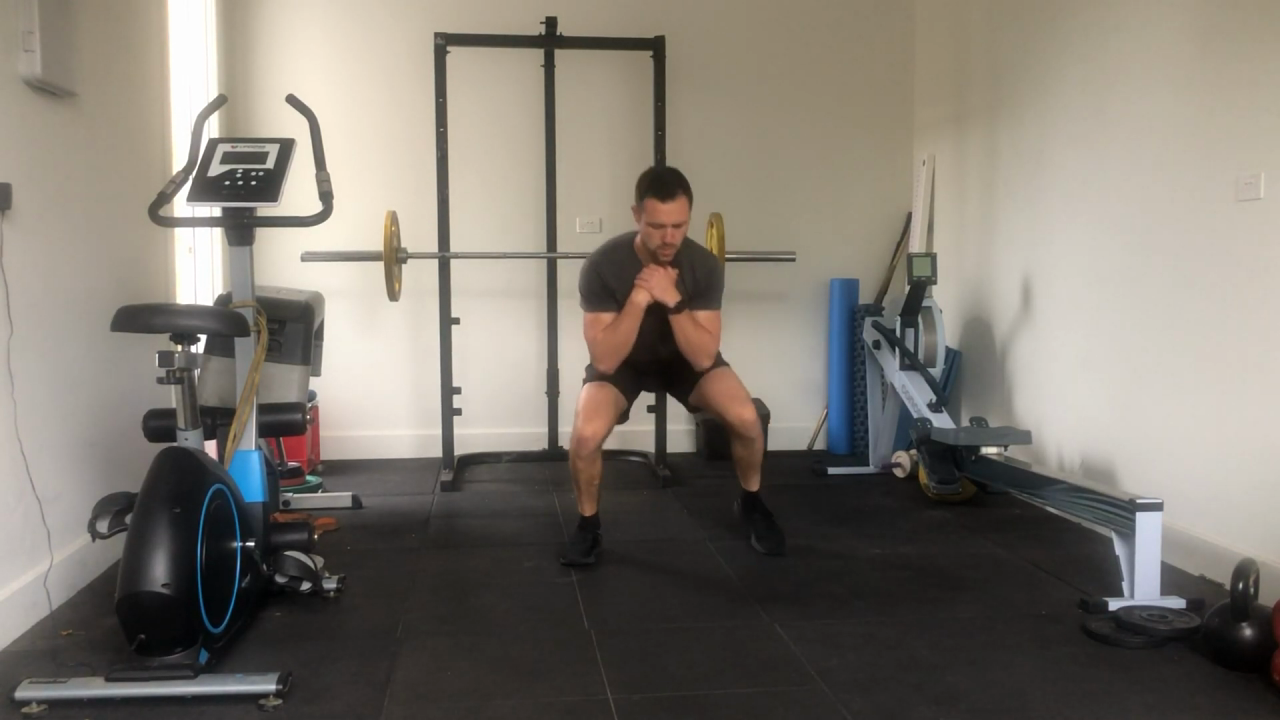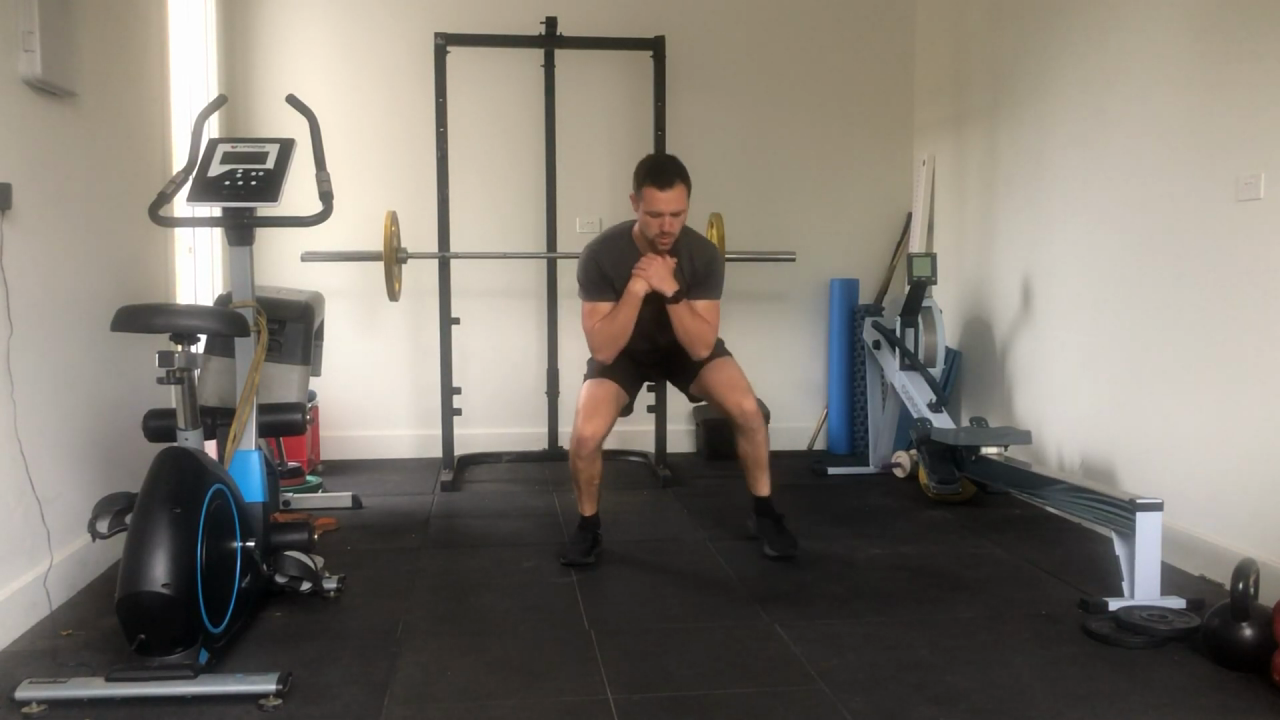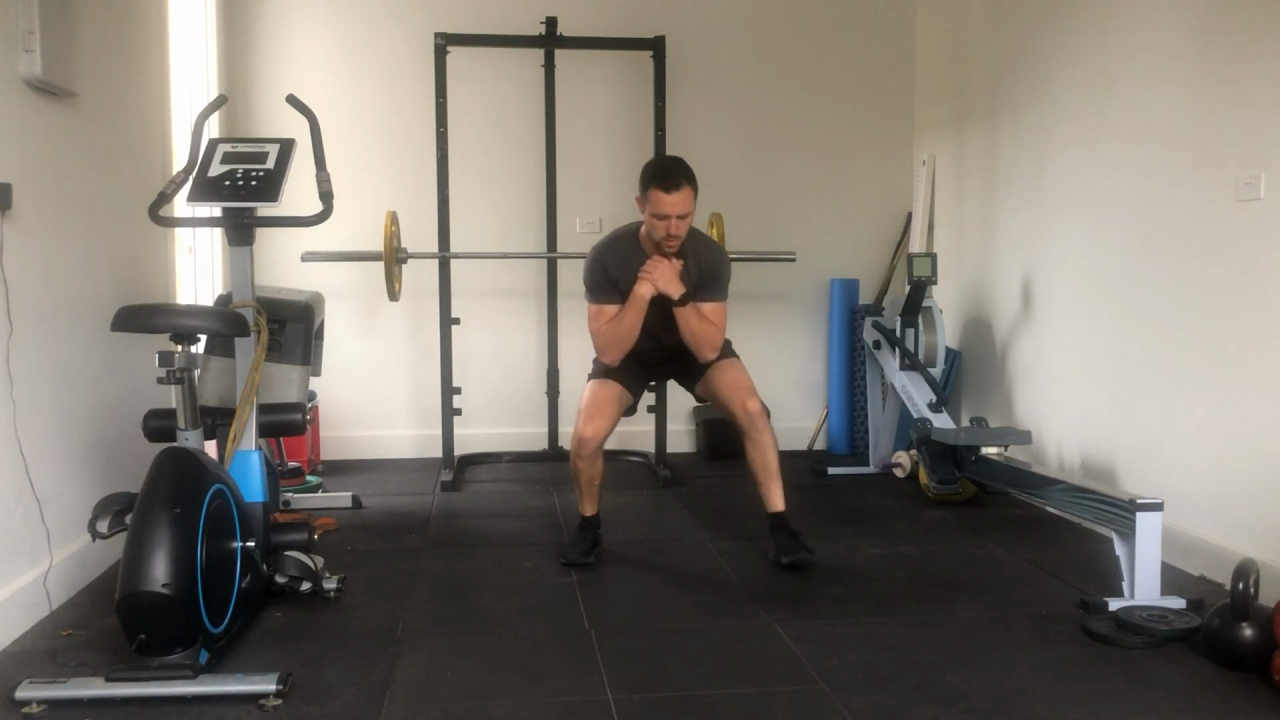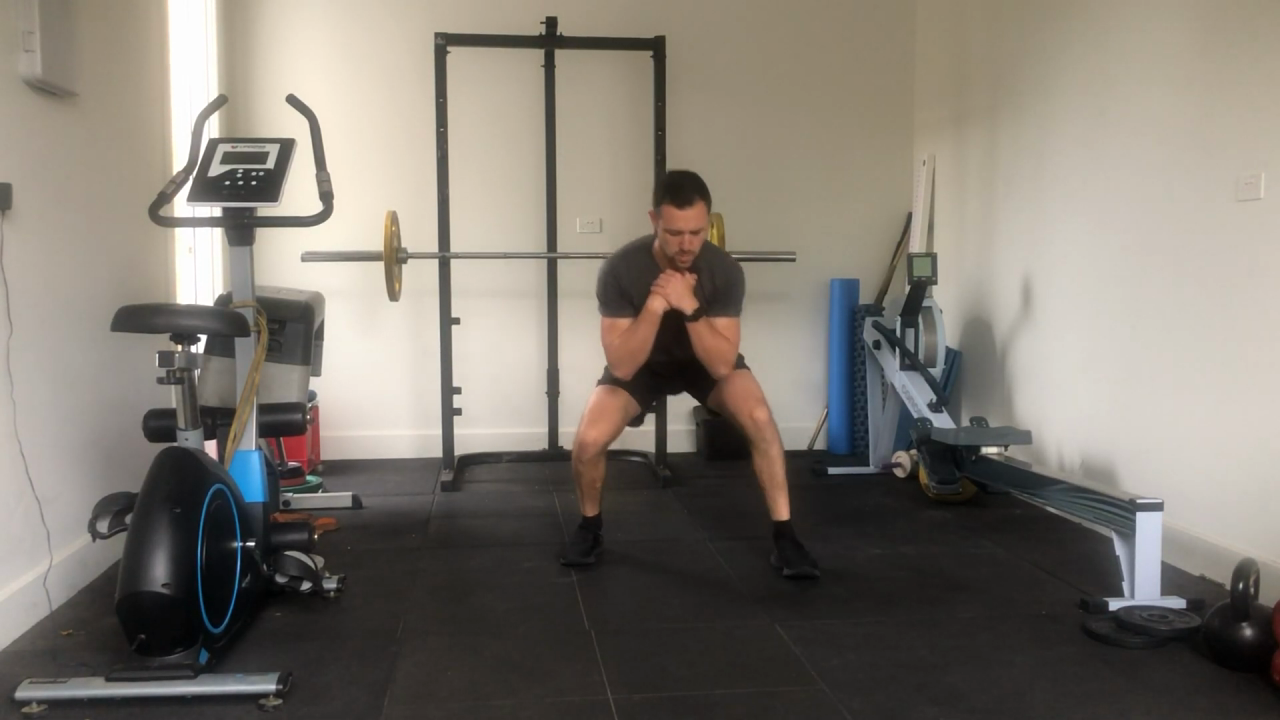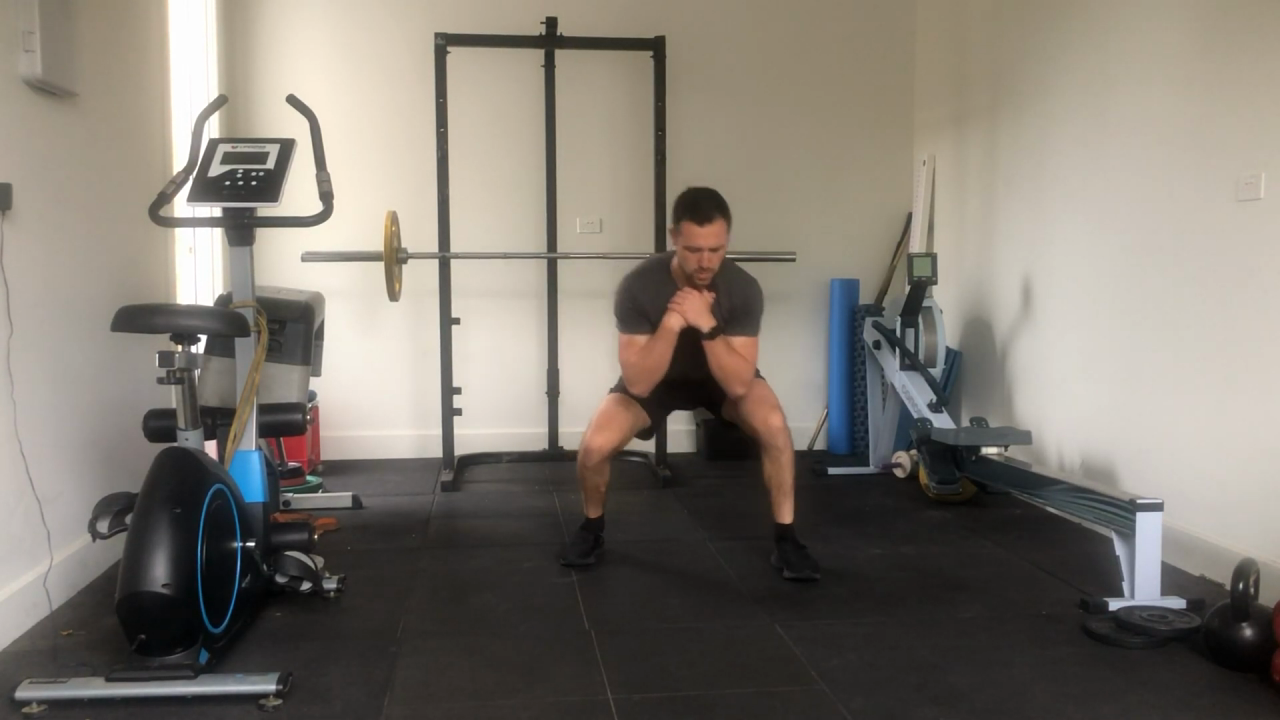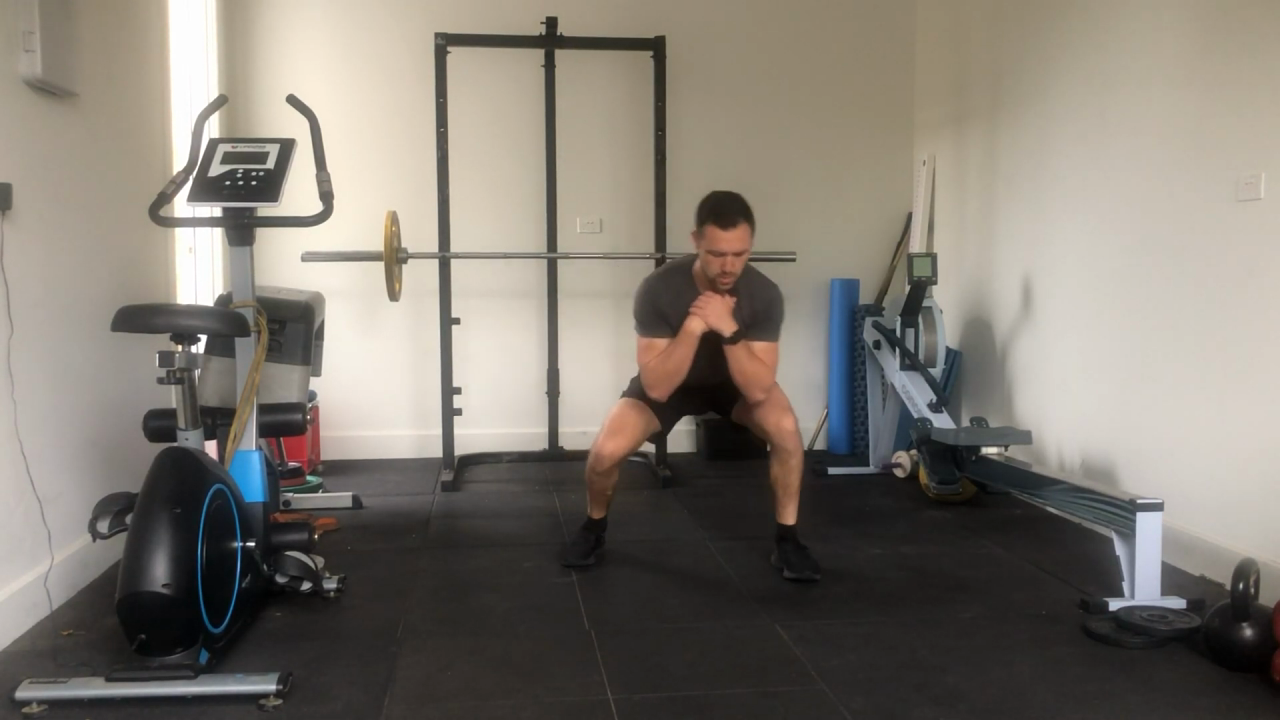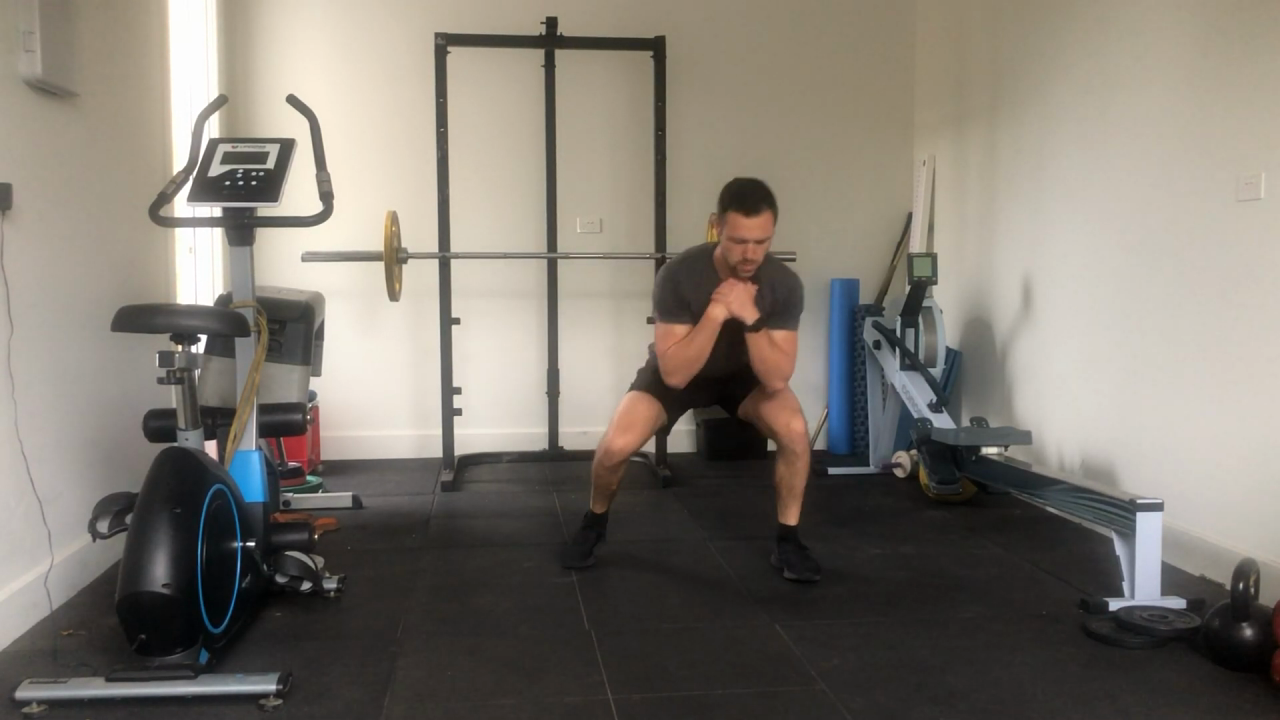
dt=0.1s
person 1, frame 1
left shoulder: (704, 265)
right shoulder: (603, 265)
left elbow: (704, 357)
right elbow: (605, 361)
left wrist: (672, 301)
right wrist: (637, 299)
left hip: (683, 353)
right hip: (622, 358)
left knee: (746, 419)
right knee: (586, 436)
left ankle: (750, 502)
right ankle: (588, 526)
person 1, frame 2
left shoulder: (703, 254)
right shoulder: (600, 255)
left elbow: (703, 347)
right elbow: (602, 351)
left wrist: (670, 290)
right wrist: (635, 288)
left hip: (684, 343)
right hip: (623, 350)
left knee: (747, 409)
right knee: (586, 436)
left ankle: (763, 509)
right ankle: (588, 525)
person 1, frame 3
left shoulder: (709, 256)
right shoulder: (607, 256)
left elbow: (709, 351)
right elbow: (609, 353)
left wrist: (678, 293)
right wrist: (642, 291)
left hip: (691, 344)
right hip: (630, 351)
left knee: (750, 409)
right knee: (587, 436)
left ankle: (779, 525)
right ankle: (589, 525)
person 1, frame 4
left shoulder: (724, 270)
right shoulder: (620, 270)
left elbow: (723, 366)
right elbow: (621, 367)
left wrist: (690, 308)
right wrist: (654, 306)
left hip: (704, 357)
right hip: (642, 362)
left knee: (759, 419)
right knee: (588, 441)
left ankle: (784, 535)
right ankle: (590, 525)
person 1, frame 5
left shoulder: (743, 289)
right shoulder: (638, 286)
left elbow: (740, 386)
right elbow: (637, 384)
left wrist: (709, 326)
right wrist: (671, 323)
left hip: (721, 375)
right hip: (654, 376)
left knee: (774, 427)
right knee: (595, 447)
left ankle: (786, 540)
right ankle: (592, 527)
person 1, frame 6
left shoulder: (765, 295)
right shoulder: (658, 290)
left elbow: (758, 390)
right elbow: (656, 387)
left wrist: (729, 330)
right wrist: (692, 326)
left hip: (733, 379)
right hip: (669, 380)
left knee: (785, 429)
right knee: (605, 452)
left ankle: (787, 540)
right ankle: (595, 526)
person 1, frame 7
left shoulder: (784, 284)
right shoulder: (679, 275)
left elbow: (776, 380)
right elbow: (674, 375)
left wrist: (751, 317)
right wrist: (716, 313)
left hip: (743, 371)
right hip: (675, 369)
left knee: (795, 432)
right knee: (617, 446)
left ankle: (788, 540)
right ankle: (595, 521)
